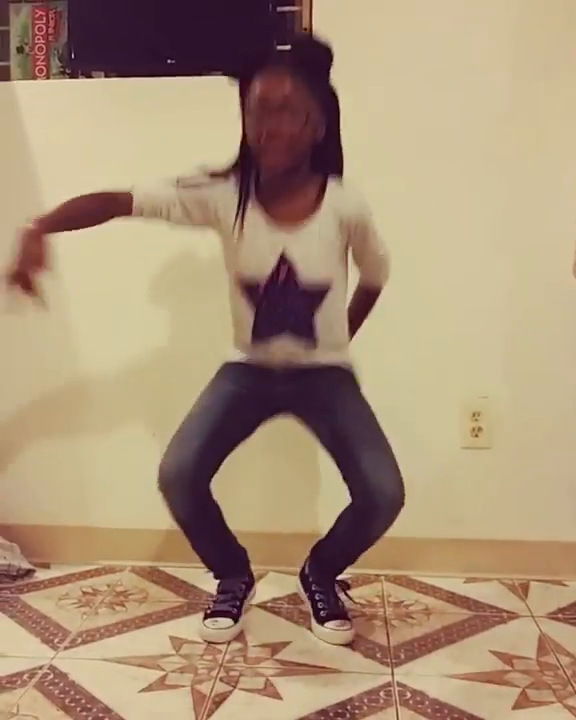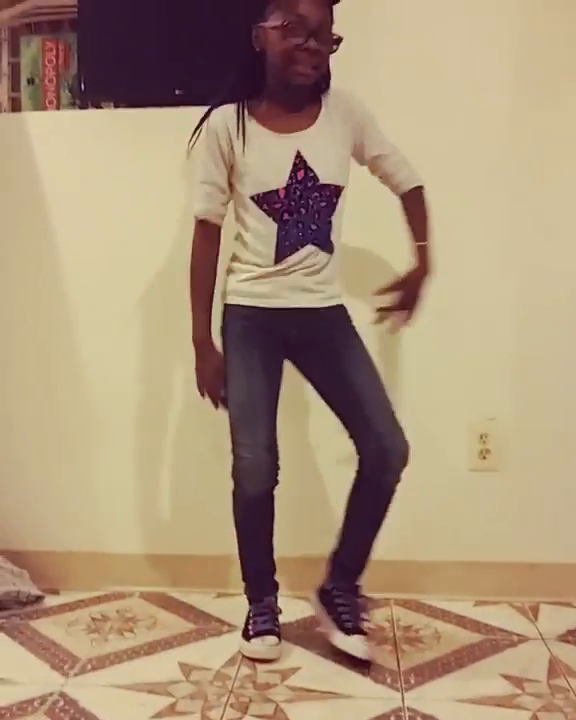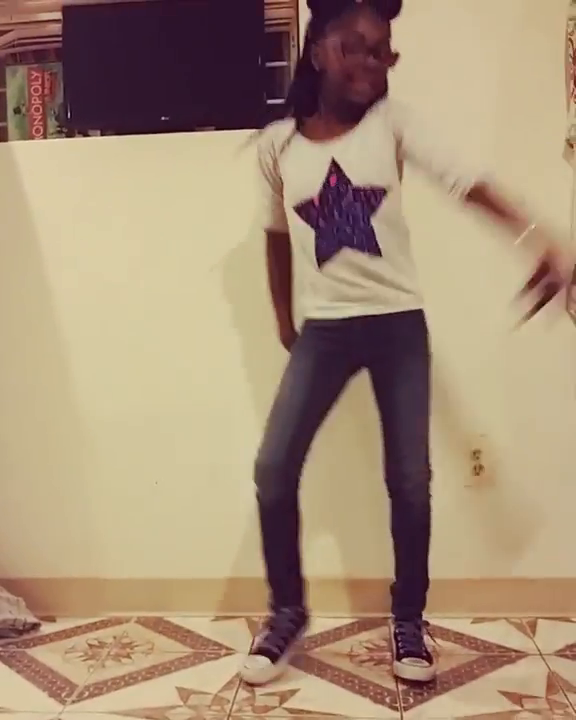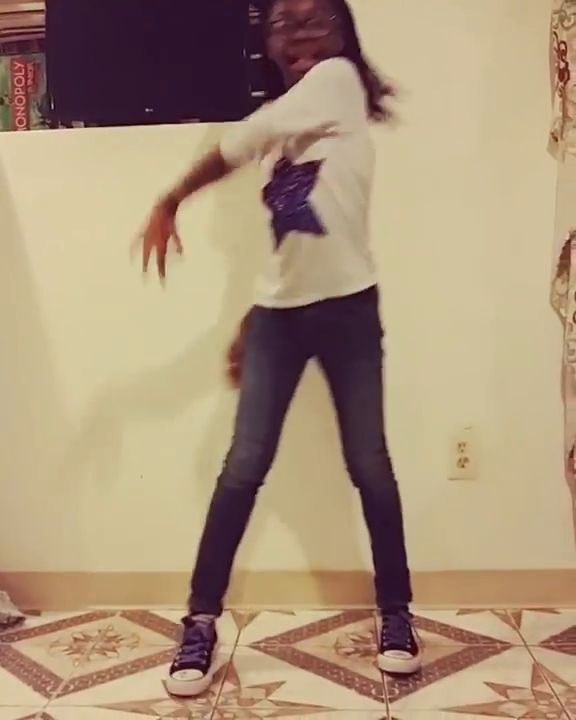
dt=0.5s
person 1, frame 1
left shoulder: (346, 210)
right shoulder: (216, 195)
left elbow: (372, 280)
right elbow: (112, 202)
left wrist: (336, 344)
left hip: (322, 375)
right hip: (246, 369)
left knee: (383, 495)
right knee: (178, 476)
left ankle: (322, 574)
right ankle: (232, 576)
person 1, frame 2
left shoulder: (347, 113)
right shoulder: (226, 125)
left elbow: (406, 181)
right elbow: (207, 231)
left wrist: (421, 261)
right wrist: (201, 340)
left hip: (325, 315)
right hip: (250, 316)
left knee: (386, 449)
right knee: (255, 469)
left ankle: (341, 588)
right ankle: (262, 601)
person 1, frame 3
left shoulder: (394, 122)
right shoulder: (278, 144)
left elbow: (465, 181)
right wrist: (284, 324)
left hip: (398, 326)
right hip: (323, 330)
left knee: (409, 481)
right knee: (274, 466)
left ankle: (408, 621)
right ankle: (286, 612)
person 1, frame 4
left shoulder: (338, 79)
right shoulder: (281, 134)
left elbow: (244, 140)
left wrist: (171, 202)
right wrist: (247, 326)
left hip: (346, 306)
right hip: (278, 312)
left knee: (370, 467)
right knee: (243, 468)
left ankle: (395, 612)
right ankle: (201, 619)
